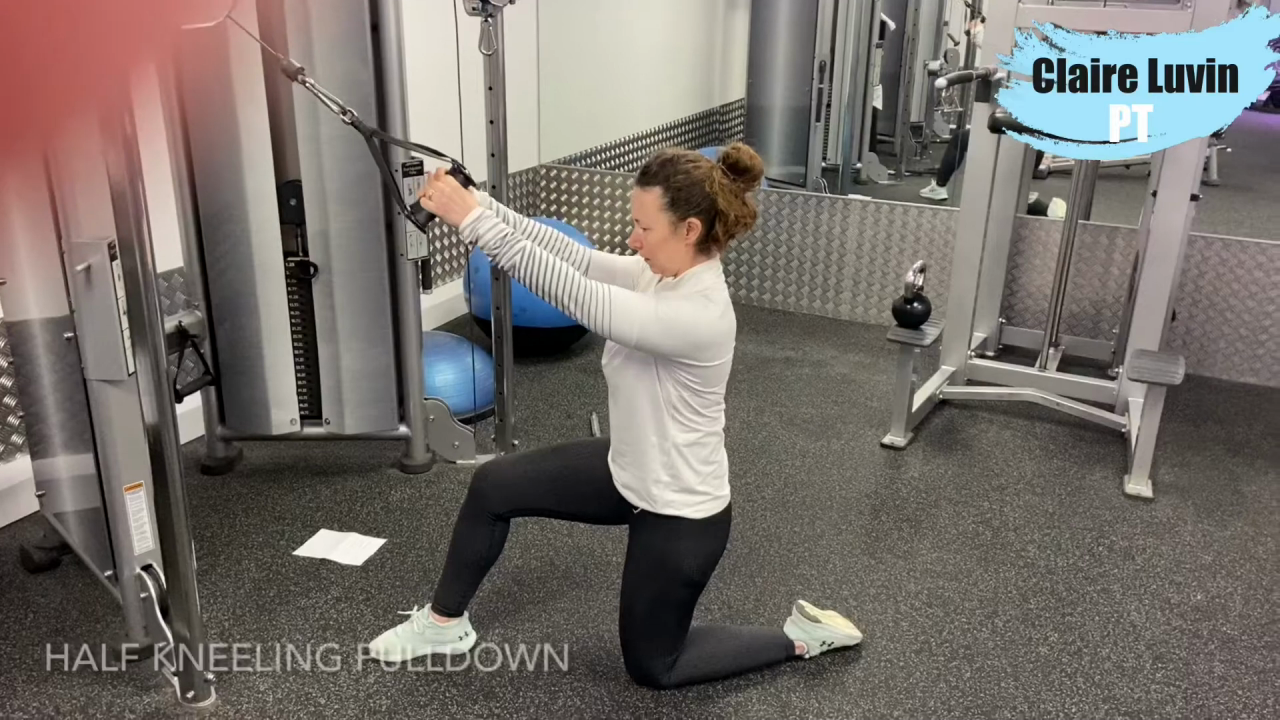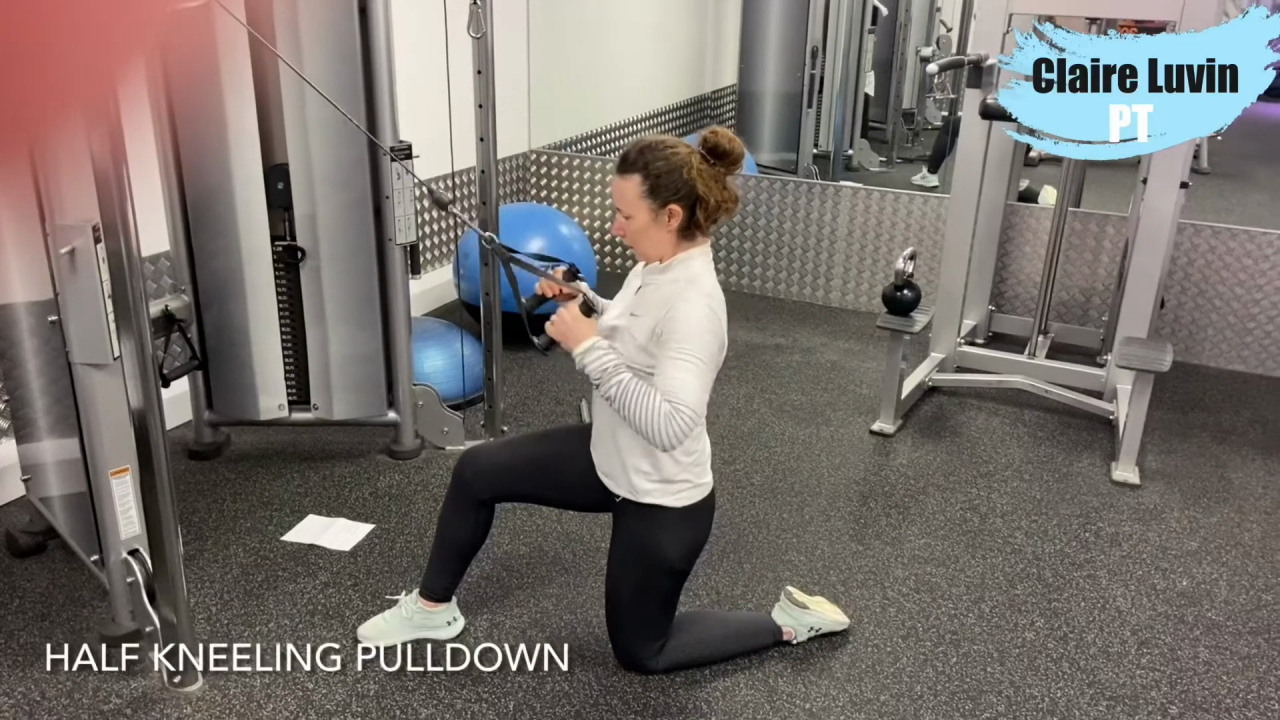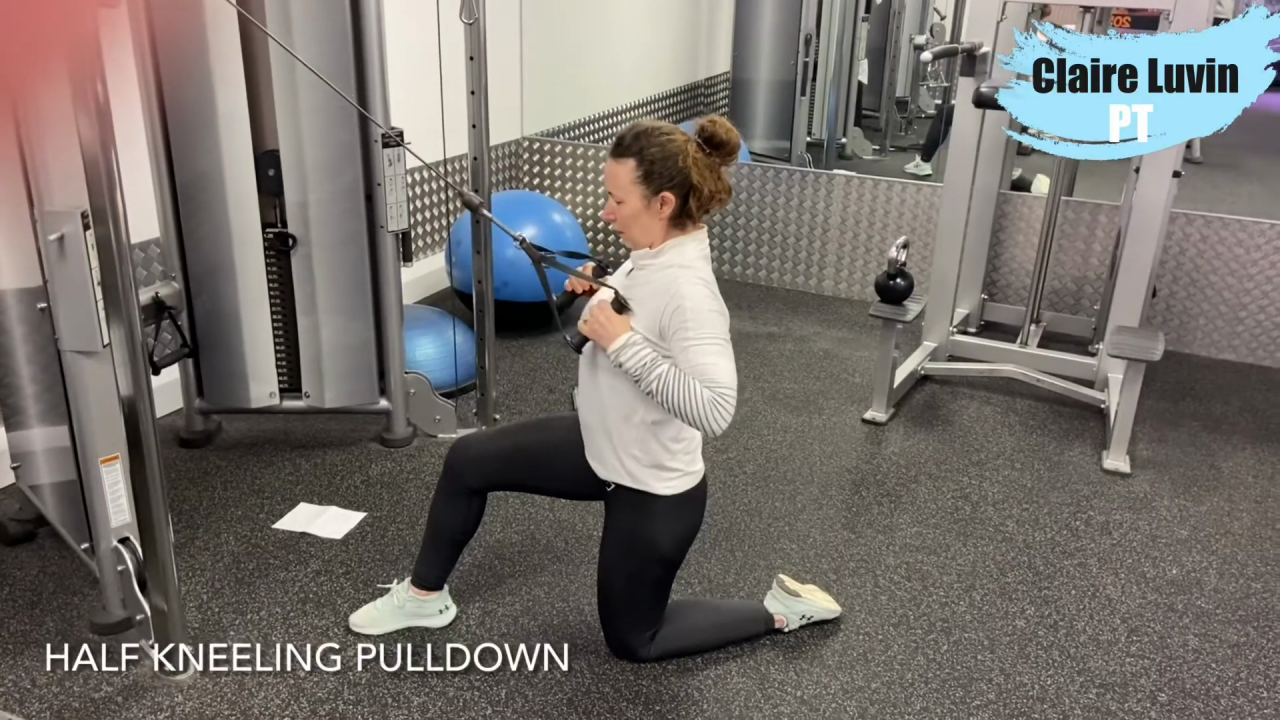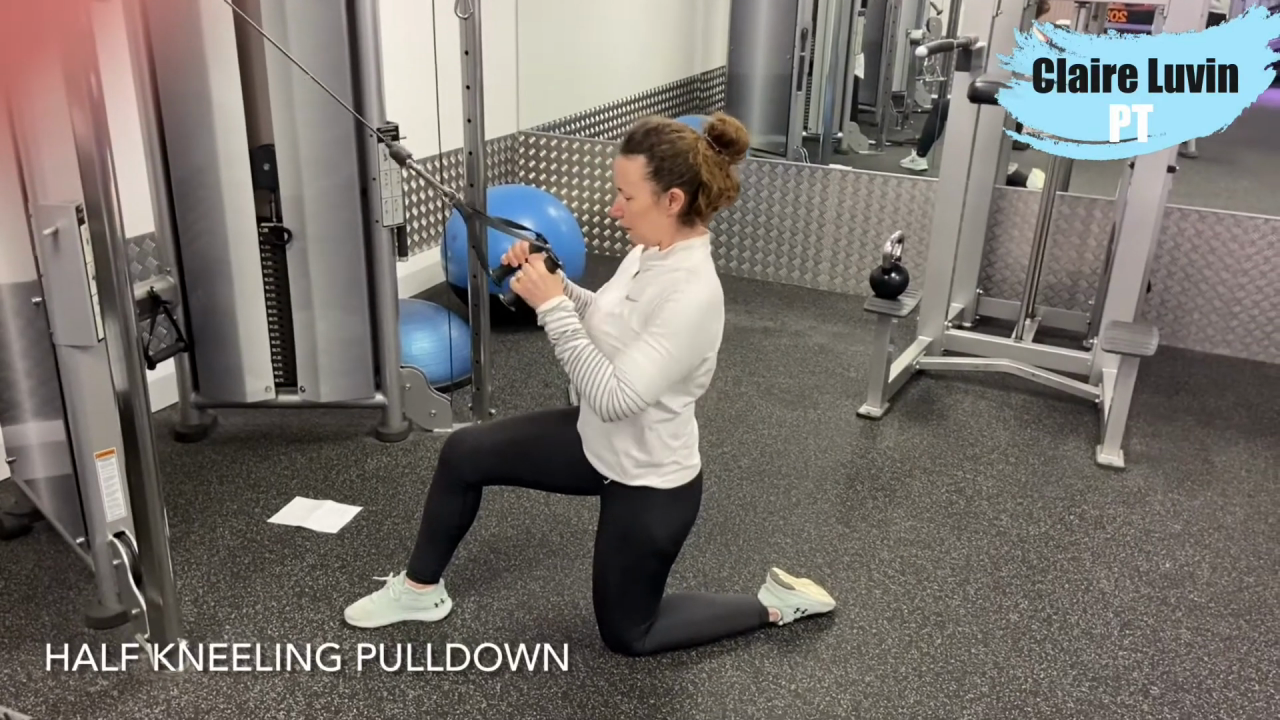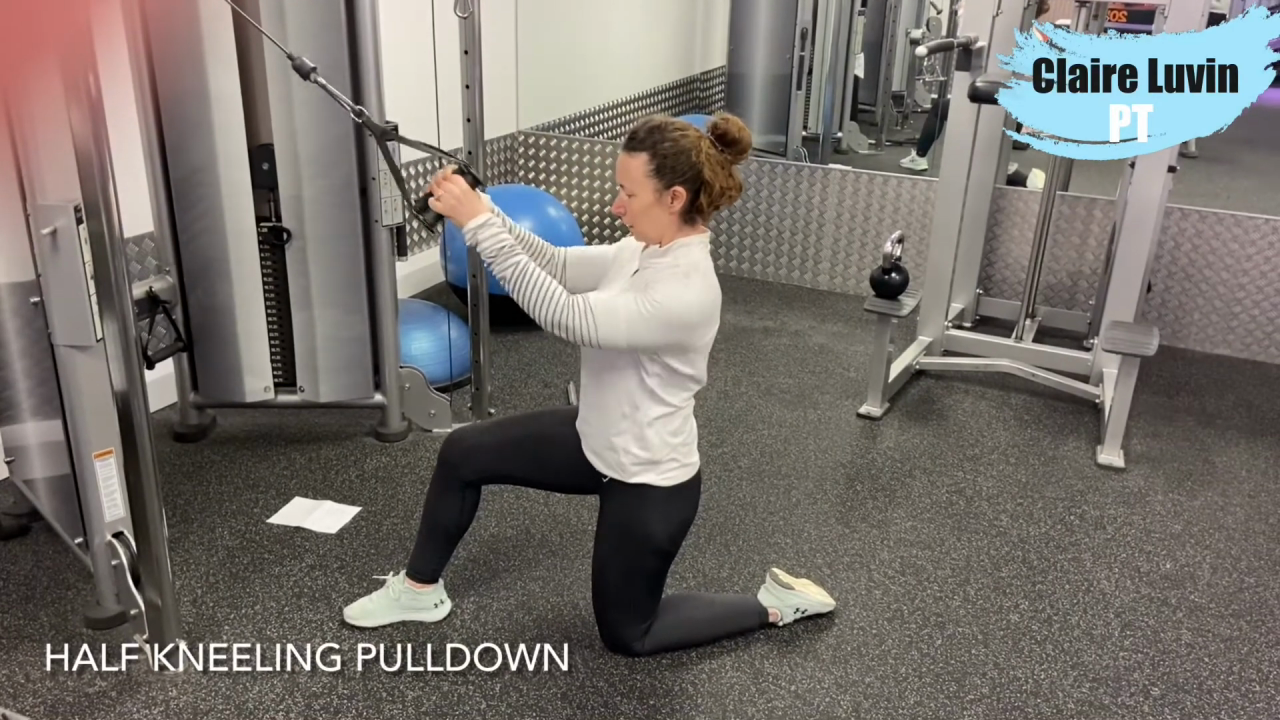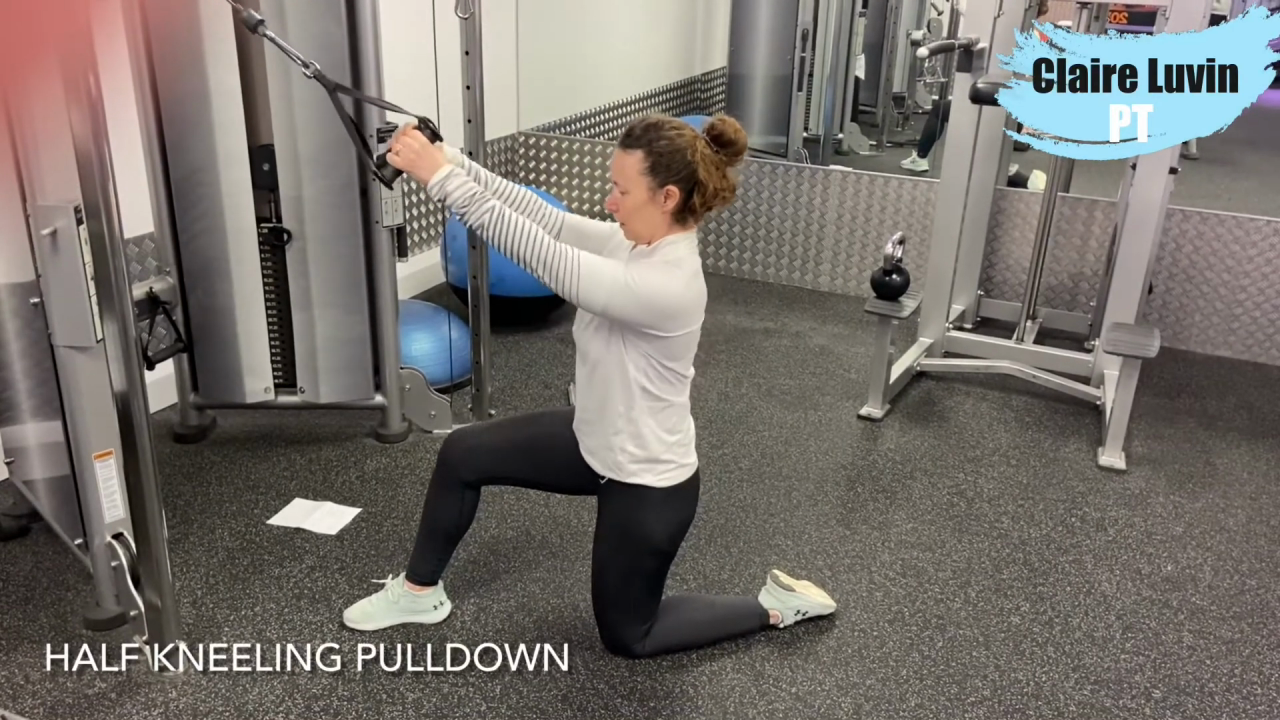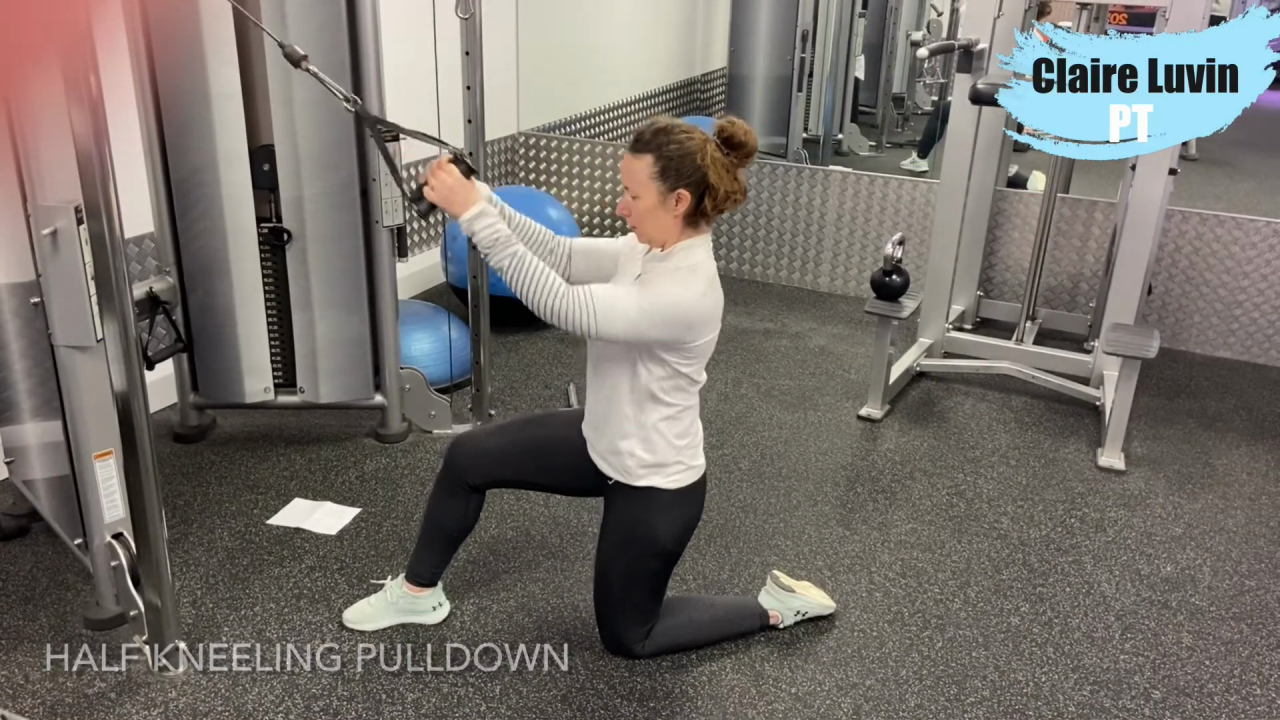
dt=0.7s
person 1, frame 1
left shoulder: (699, 314)
right shoulder: (667, 271)
left elbow: (576, 299)
right elbow: (573, 260)
left wrist: (476, 222)
right wrist: (479, 204)
left hip: (680, 512)
right hip: (631, 469)
left knee: (652, 665)
right knee: (493, 486)
left ankle: (805, 637)
right ankle: (444, 623)
person 1, frame 2
left shoulder: (693, 304)
right shoulder: (660, 266)
left elbow: (669, 425)
left wrist: (587, 347)
right wrist: (581, 301)
left hip: (662, 499)
right hip: (612, 459)
left knee: (640, 650)
right knee: (477, 471)
left ankle: (791, 621)
right ankle: (433, 608)
person 1, frame 3
left shoulder: (688, 289)
right shoulder: (655, 253)
left elbow: (713, 411)
left wrist: (622, 342)
right wrist: (600, 293)
left hip: (655, 488)
right hip: (602, 446)
left knee: (632, 638)
right knee: (468, 461)
left ankle: (783, 611)
right ankle: (425, 596)
person 1, frame 4
left shoulder: (692, 295)
right shoulder: (652, 254)
left elbow: (614, 398)
right elbow: (607, 323)
left wrist: (551, 306)
right wrist: (555, 286)
left hip: (650, 482)
right hip: (599, 443)
left knee: (627, 632)
right knee: (463, 454)
left ankle: (776, 602)
right ankle: (420, 589)
person 1, frame 5
left shoulder: (686, 293)
right shoulder: (649, 248)
left elbow: (562, 314)
right elbow: (558, 265)
left wrist: (478, 226)
right wrist: (481, 210)
left hip: (651, 482)
right hip: (599, 439)
left knee: (626, 633)
right knee: (464, 452)
left ankle: (775, 603)
right ankle: (420, 589)
person 1, frame 6
left shoulder: (668, 284)
right shoulder: (642, 241)
left elbow: (543, 255)
right elbow: (545, 218)
left wrist: (442, 178)
right wrist: (448, 159)
left hip: (648, 483)
right hip: (596, 439)
left knee: (626, 634)
right knee: (463, 454)
left ankle: (777, 606)
right ankle: (419, 591)
person 1, frame 7
left shoulder: (686, 293)
right shoulder: (655, 247)
left elbow: (560, 305)
right elbow: (561, 256)
left wrist: (475, 215)
right wrist: (478, 200)
left hip: (655, 483)
right hip: (604, 440)
left knee: (626, 635)
right knee: (468, 456)
left ankle: (776, 607)
right ankle: (418, 592)
